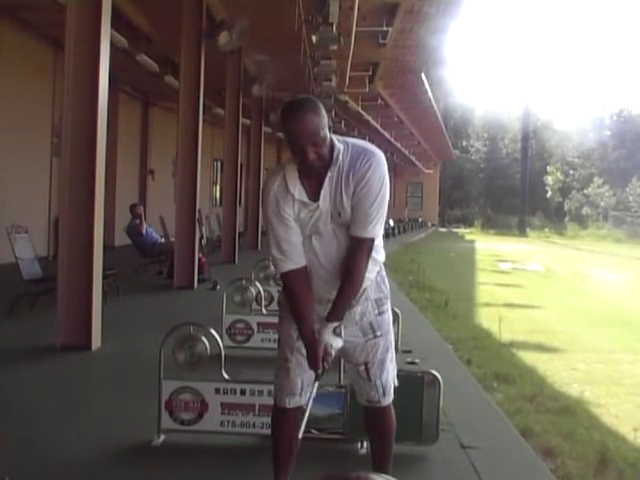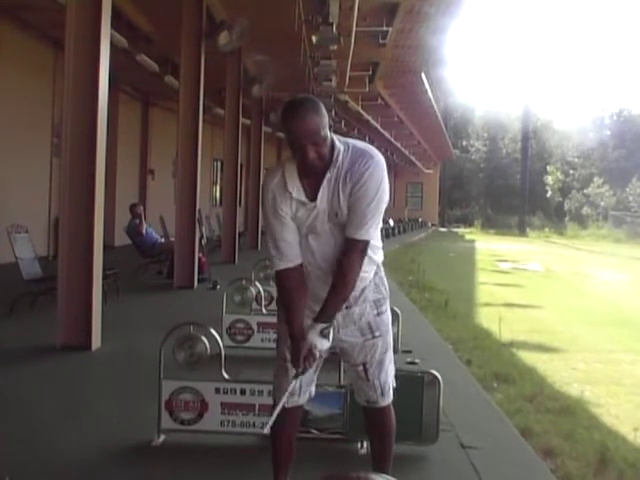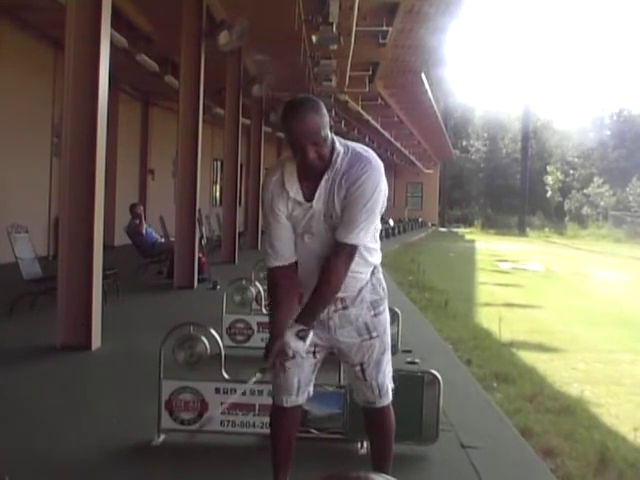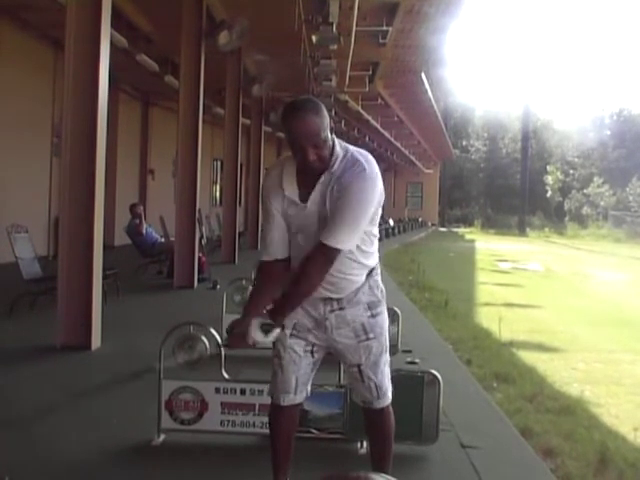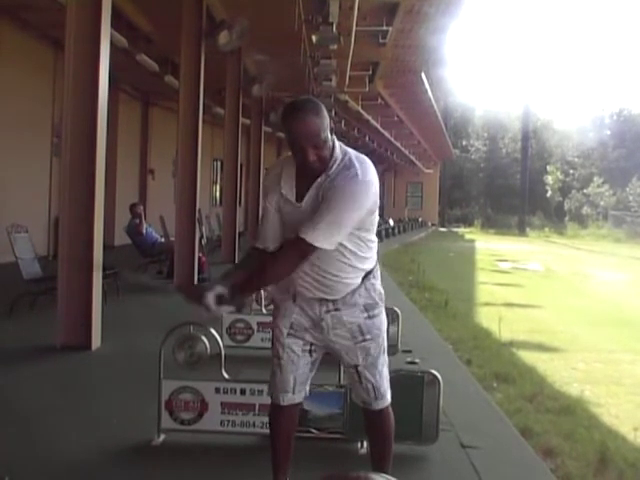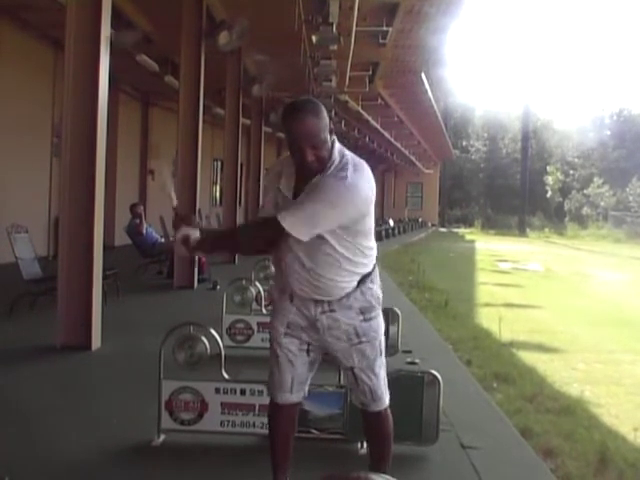
dt=0.1s
person 1, frame 1
left shoulder: (367, 163)
right shoulder: (277, 189)
left elbow: (361, 249)
right elbow: (292, 270)
left wrist: (334, 322)
right wrist: (310, 337)
left hip: (362, 296)
right hip: (305, 300)
left knee: (378, 397)
right knee: (288, 398)
person 1, frame 2
left shoulder: (367, 165)
right shoulder: (276, 185)
left elbow: (355, 252)
right elbow: (288, 267)
left wrist: (323, 323)
right wrist: (294, 334)
left hip: (362, 298)
right hip: (304, 301)
left knee: (377, 397)
right knee: (287, 397)
person 1, frame 3
left shoulder: (365, 169)
right shoulder: (276, 184)
left elbow: (342, 255)
right elbow: (281, 265)
left wrist: (305, 325)
right wrist: (278, 330)
left hip: (358, 298)
right hip: (300, 299)
left knee: (376, 397)
right knee: (286, 396)
person 1, frame 4
left shoulder: (362, 174)
right shoulder: (277, 179)
left elbow: (324, 257)
right elbow: (274, 258)
left wrist: (274, 318)
right wrist: (249, 315)
left hip: (357, 298)
right hip: (296, 301)
left knee: (376, 398)
right knee: (285, 398)
person 1, frame 5
left shoulder: (357, 176)
right shoulder: (279, 175)
left elbow: (298, 252)
right elbow: (267, 250)
left wrist: (235, 294)
right wrist: (224, 285)
left hip: (354, 300)
right hip: (294, 300)
left knee: (374, 398)
right knee: (285, 397)
person 1, frame 6
left shoulder: (350, 181)
right shoulder: (283, 171)
left elbow: (272, 238)
right elbow: (265, 234)
left wrist: (205, 242)
right wrist: (209, 239)
left hip: (351, 303)
right hip: (294, 301)
left knee: (373, 400)
right knee: (283, 396)
